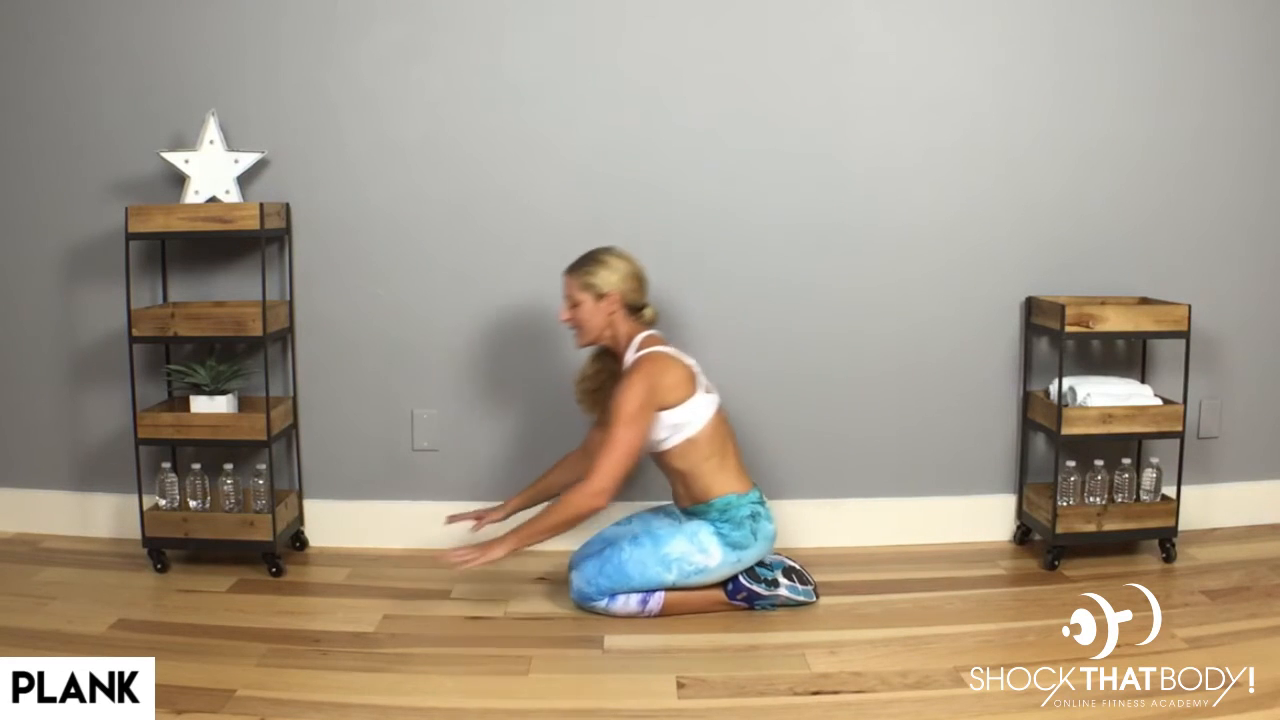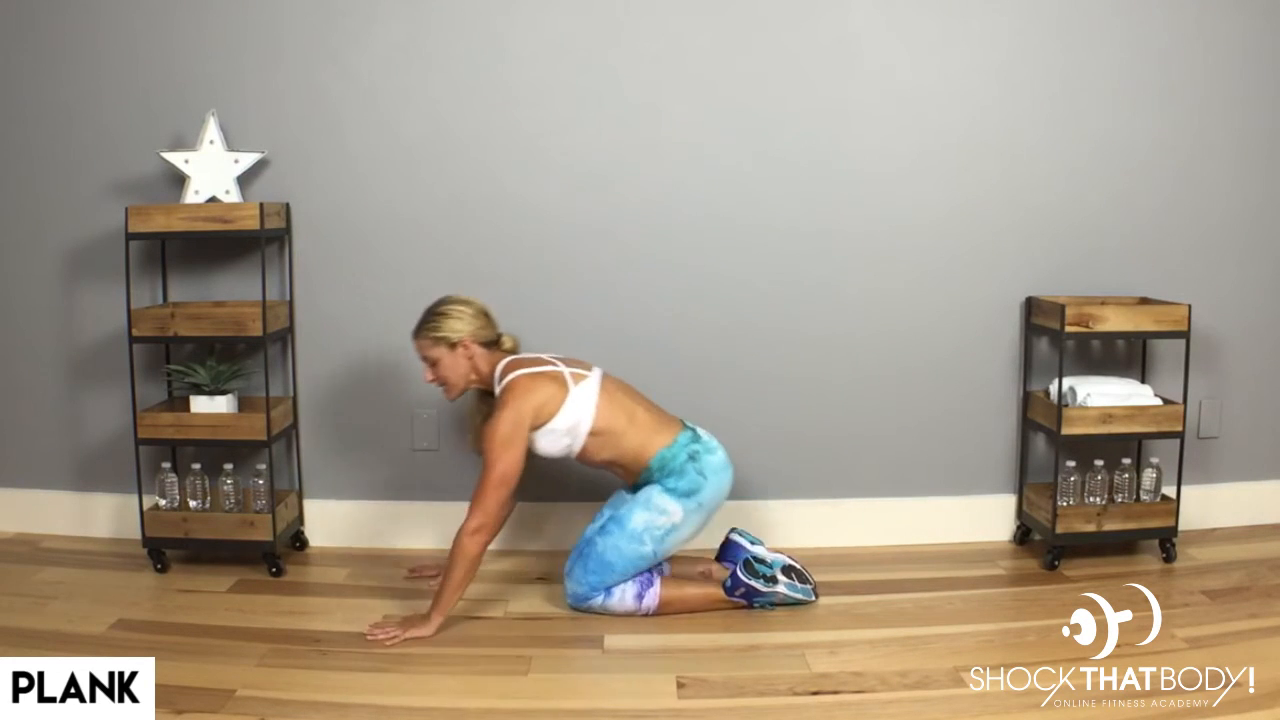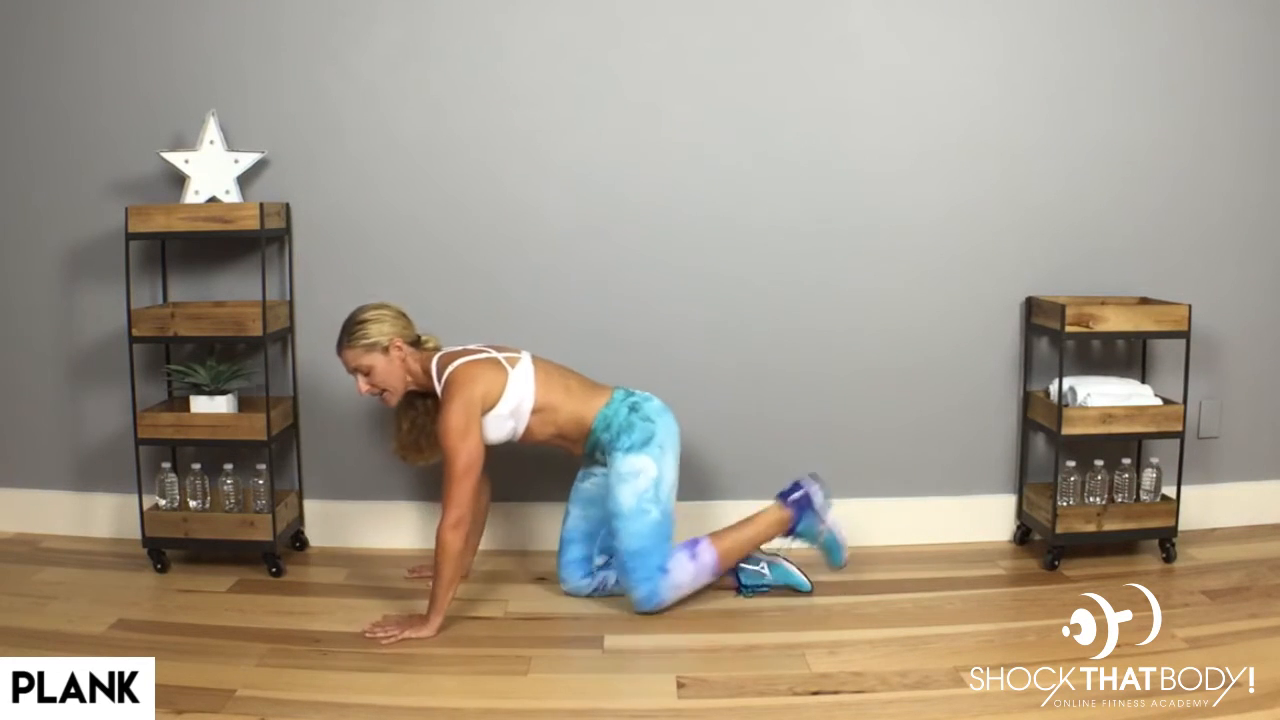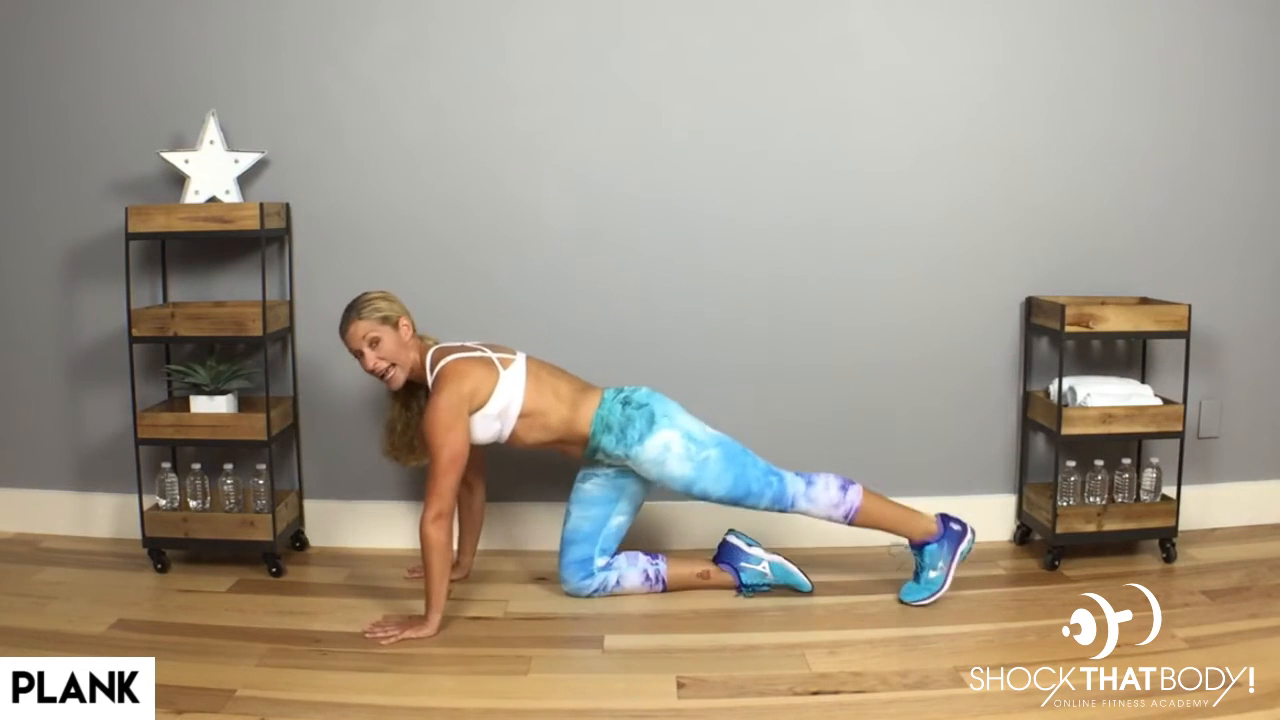
dt=0.5s
person 1, frame 1
left shoulder: (645, 373)
right shoulder: (632, 360)
left elbow: (595, 492)
right elbow: (588, 455)
left wrist: (507, 543)
right wrist: (508, 507)
left hip: (730, 525)
right hip: (697, 516)
left knee: (590, 585)
right knee: (587, 562)
left ankle: (740, 589)
right ankle: (734, 567)
person 1, frame 2
left shoulder: (516, 401)
right shoulder: (519, 375)
left elbow: (478, 524)
right elbow: (505, 493)
left wrist: (432, 618)
right wrist: (459, 564)
left hip: (687, 472)
right hip: (678, 463)
left knee: (586, 588)
right knee: (594, 566)
left ankle: (741, 587)
right ankle: (734, 562)
person 1, frame 3
left shoulder: (457, 393)
right shoulder: (448, 375)
left elbow: (455, 520)
right elbow: (477, 486)
left wrist: (431, 619)
right wrist: (457, 565)
left hip: (635, 428)
right hip: (609, 444)
left knee: (649, 590)
right knee: (579, 577)
left ankle: (791, 509)
right ankle: (741, 565)
person 1, frame 4
left shoulder: (447, 389)
right shoulder: (444, 372)
left elbow: (436, 513)
right elbow: (472, 480)
left wrist: (430, 618)
right wrist: (463, 561)
left hip: (634, 425)
right hip: (610, 451)
left knee: (776, 490)
right knee: (582, 576)
left ankle: (939, 532)
right ankle: (736, 567)
